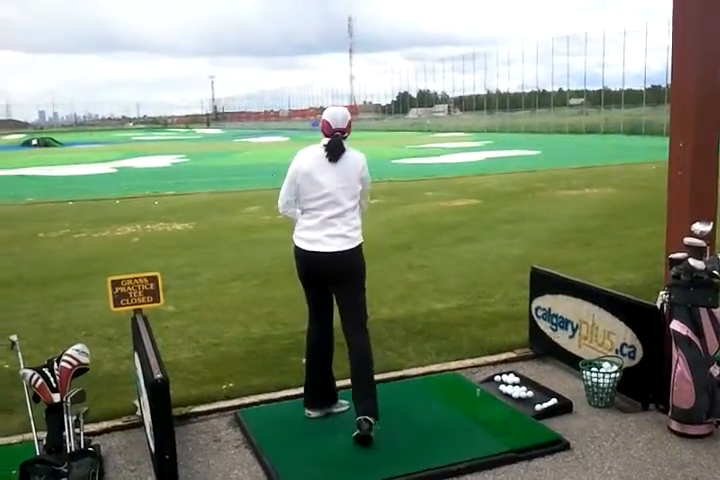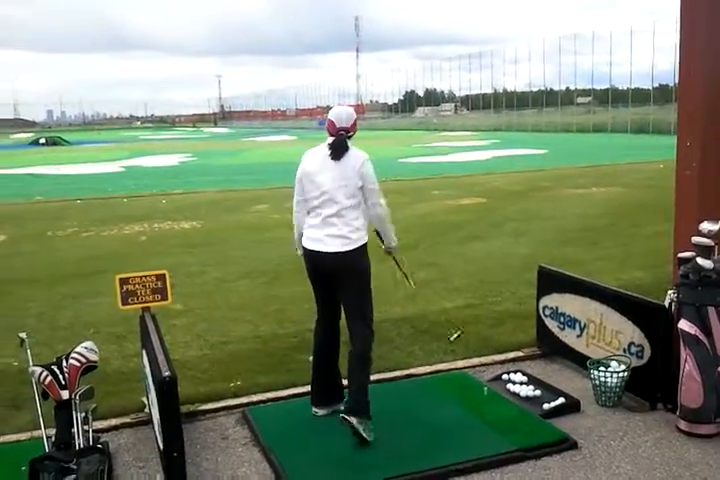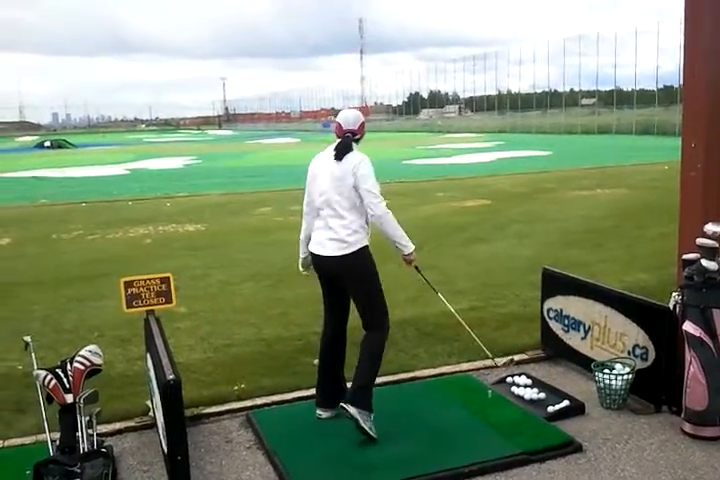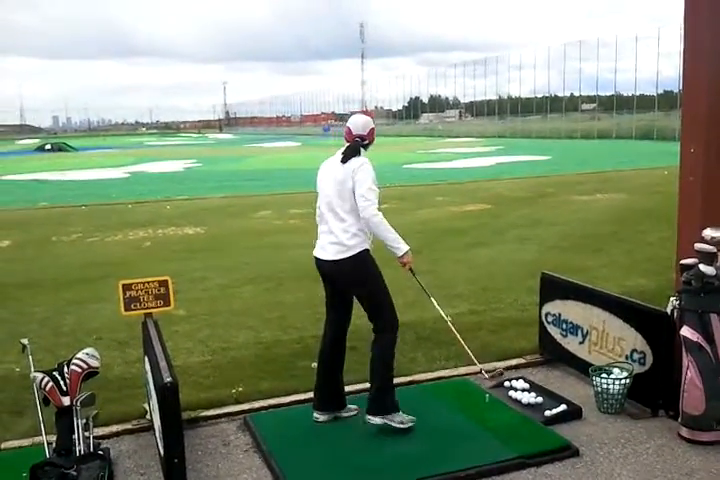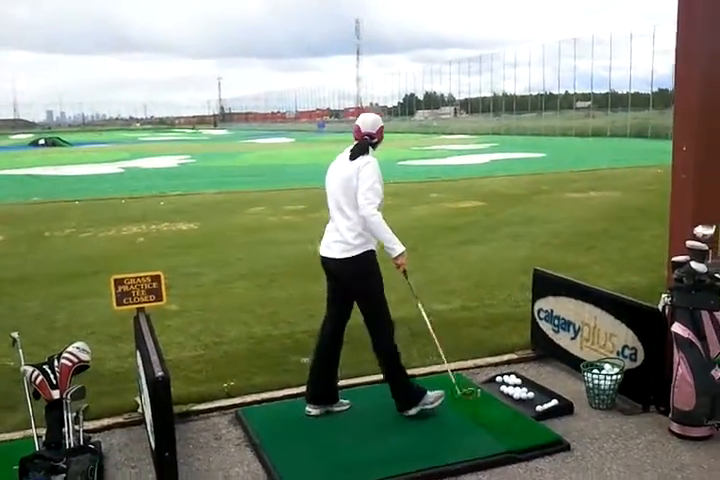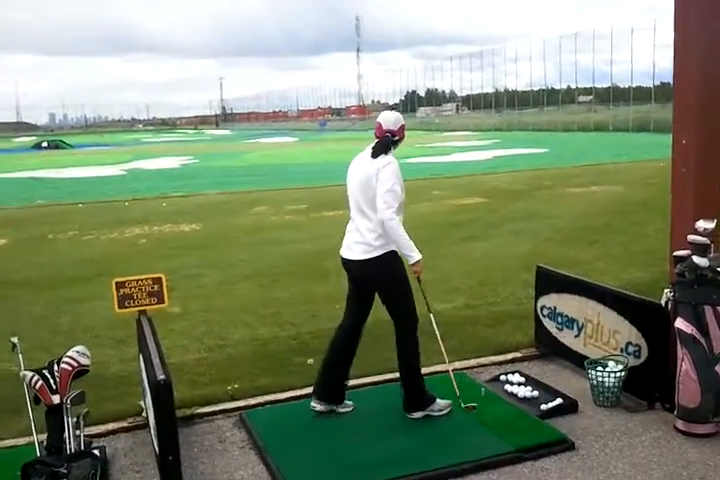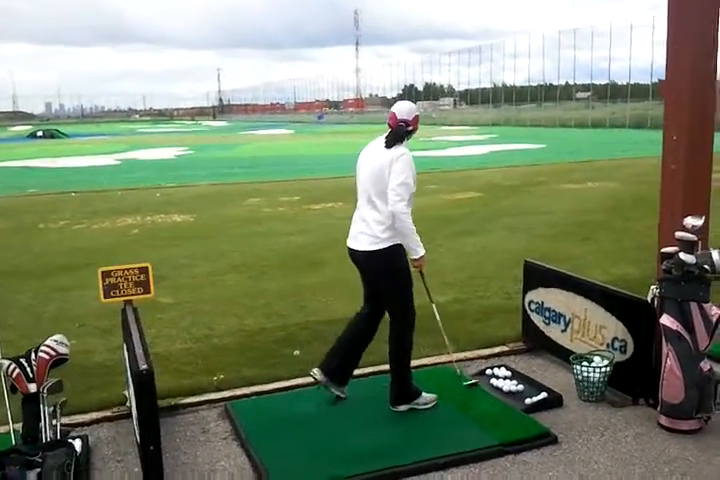
dt=0.2s
person 1, frame 1
left shoulder: (302, 158)
right shoulder: (358, 161)
left elbow: (285, 206)
left hip: (307, 252)
right hip: (346, 253)
left knee: (319, 321)
right knee: (355, 329)
left ankle: (318, 400)
right ankle: (365, 412)
person 1, frame 2
left shoulder: (309, 159)
right shoulder: (359, 159)
left elbow: (299, 209)
right elbow: (377, 207)
left wrist: (301, 244)
right wrist: (390, 241)
left hip: (315, 251)
right hip: (349, 253)
left knee: (326, 321)
right knee: (360, 327)
left ankle: (324, 397)
right ankle: (357, 409)
person 1, frame 3
left shoulder: (317, 162)
right shoulder: (358, 162)
left elbow: (309, 210)
right elbow: (377, 210)
left wrist: (304, 251)
right wrist: (406, 246)
left hip: (321, 253)
right hip: (350, 254)
left knee: (334, 324)
right knee: (376, 324)
left ankle: (327, 400)
right ankle: (357, 400)
person 1, frame 4
left shoulder: (328, 165)
right shoulder: (360, 165)
right elbow: (369, 213)
right wrist: (400, 248)
left hip: (325, 255)
right hip: (352, 256)
left knee: (335, 326)
right knee: (386, 324)
left ankle: (327, 403)
right ankle: (381, 407)
person 1, frame 5
left shoulder: (338, 162)
right shoulder: (367, 164)
right elbow: (369, 212)
right wrist: (396, 249)
left hip: (331, 252)
right hip: (356, 255)
left knee: (334, 322)
right knee: (380, 326)
left ankle: (320, 397)
right ankle: (409, 398)
person 1, frame 6
left shoulder: (359, 160)
right shoulder: (387, 164)
right elbow: (387, 216)
right wrist: (413, 255)
left hip: (353, 253)
right hip: (378, 256)
left knee: (353, 321)
right knee: (406, 324)
left ankle: (326, 394)
right ankle: (417, 401)
person 1, frame 7
left shoulder: (370, 150)
right shoulder: (400, 156)
right elbow: (398, 208)
right wrist: (417, 250)
left hip: (358, 242)
right hip: (384, 247)
left knee: (372, 308)
right knee: (402, 317)
left ankle: (332, 370)
right ankle: (403, 394)
